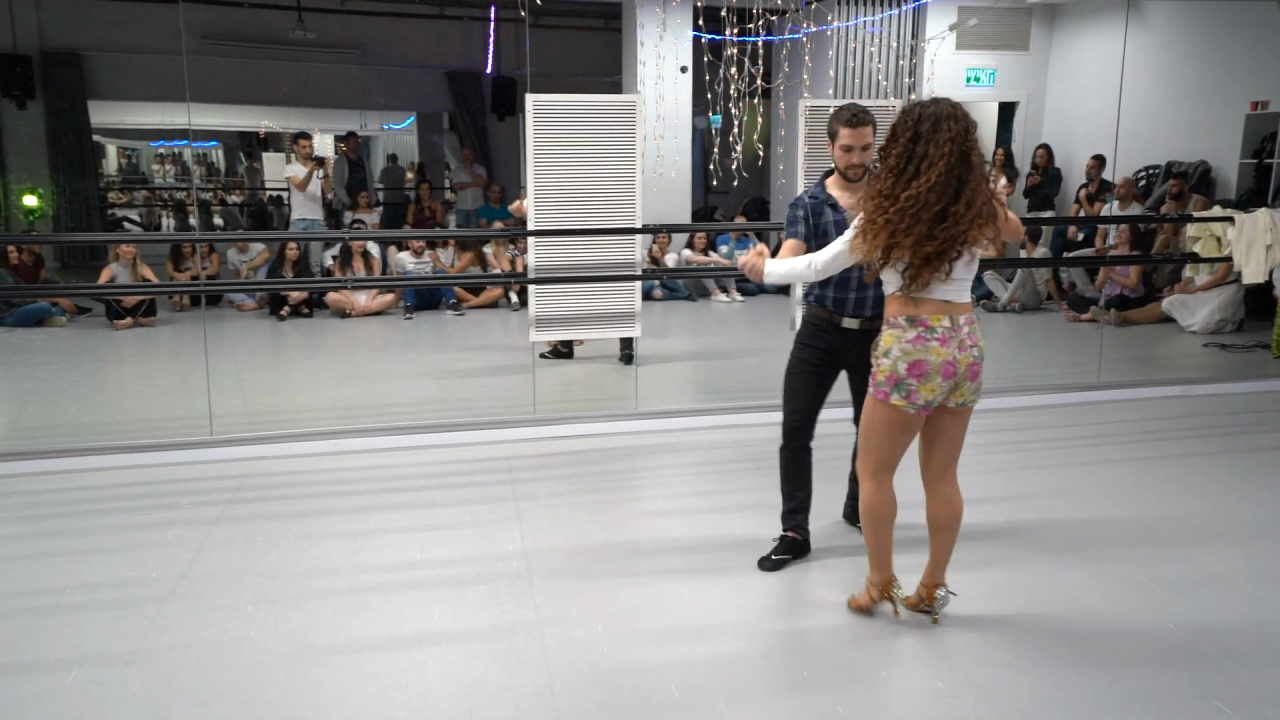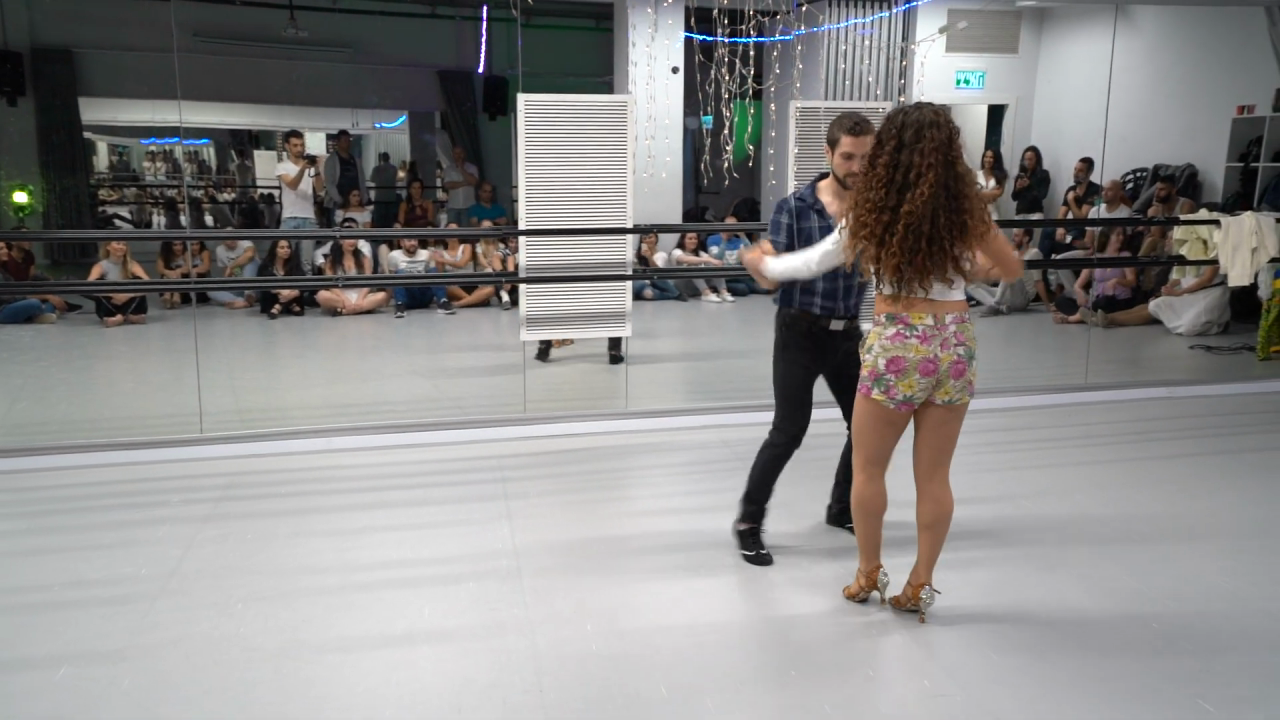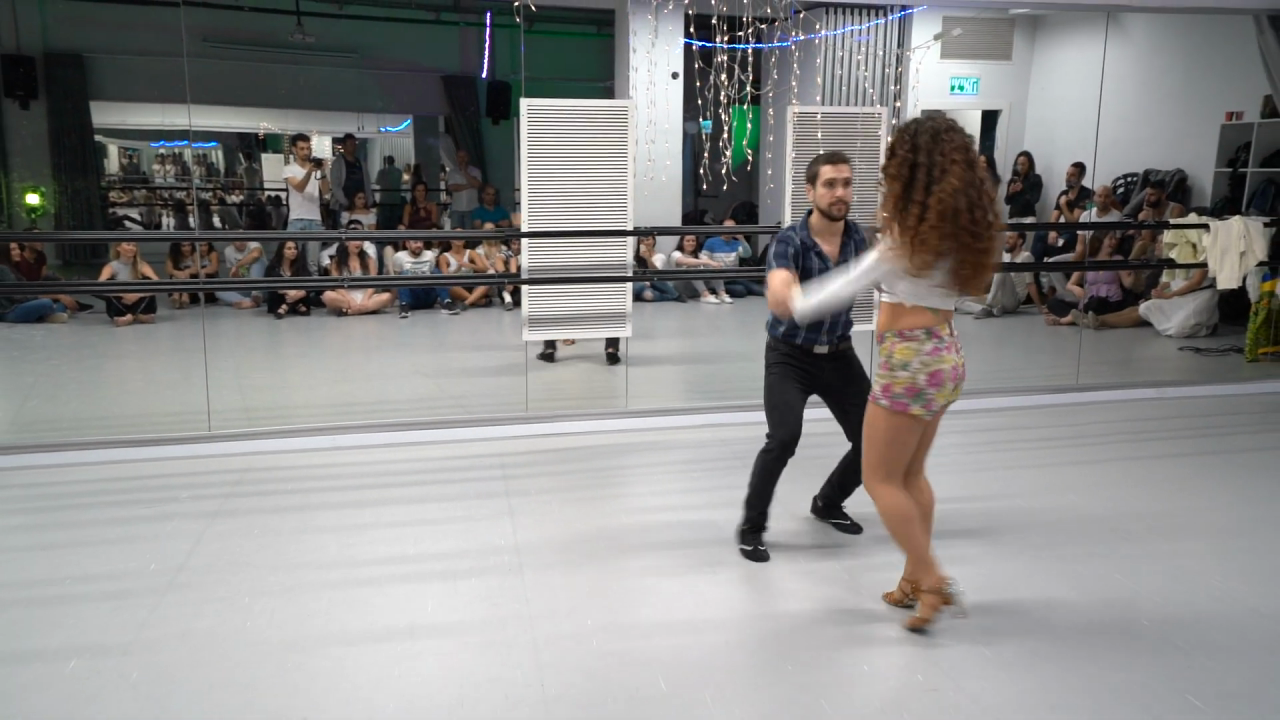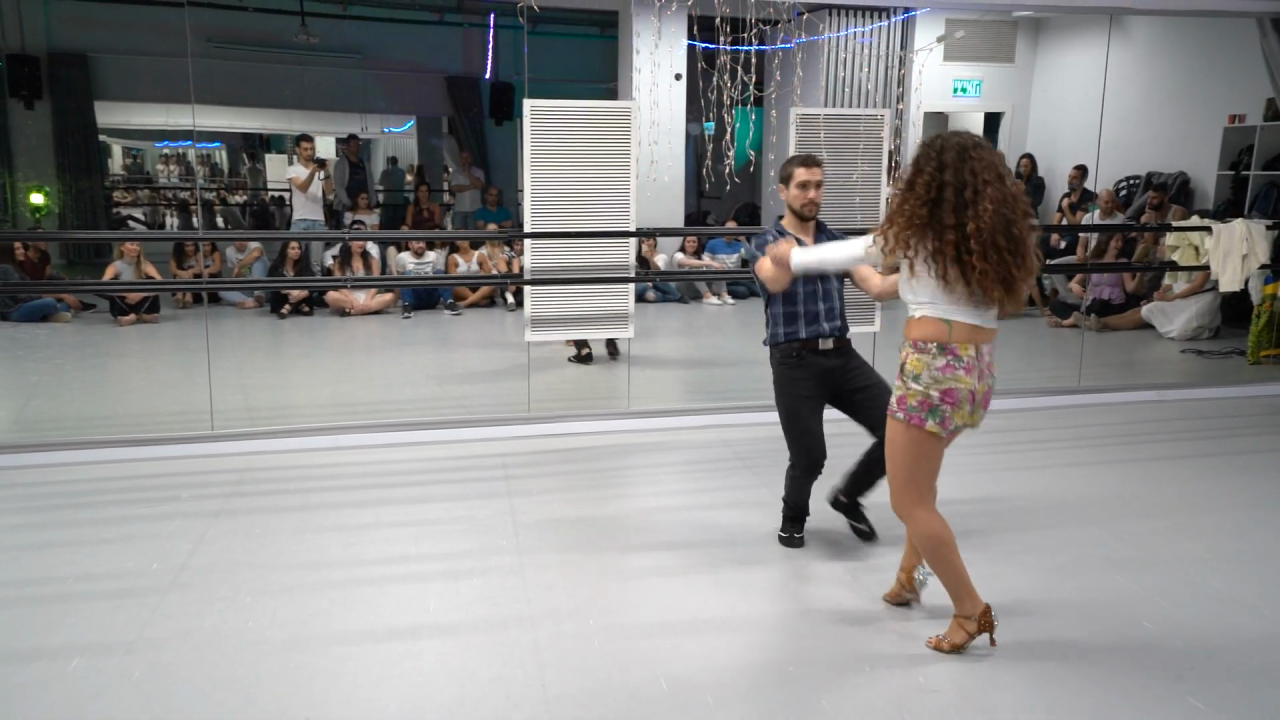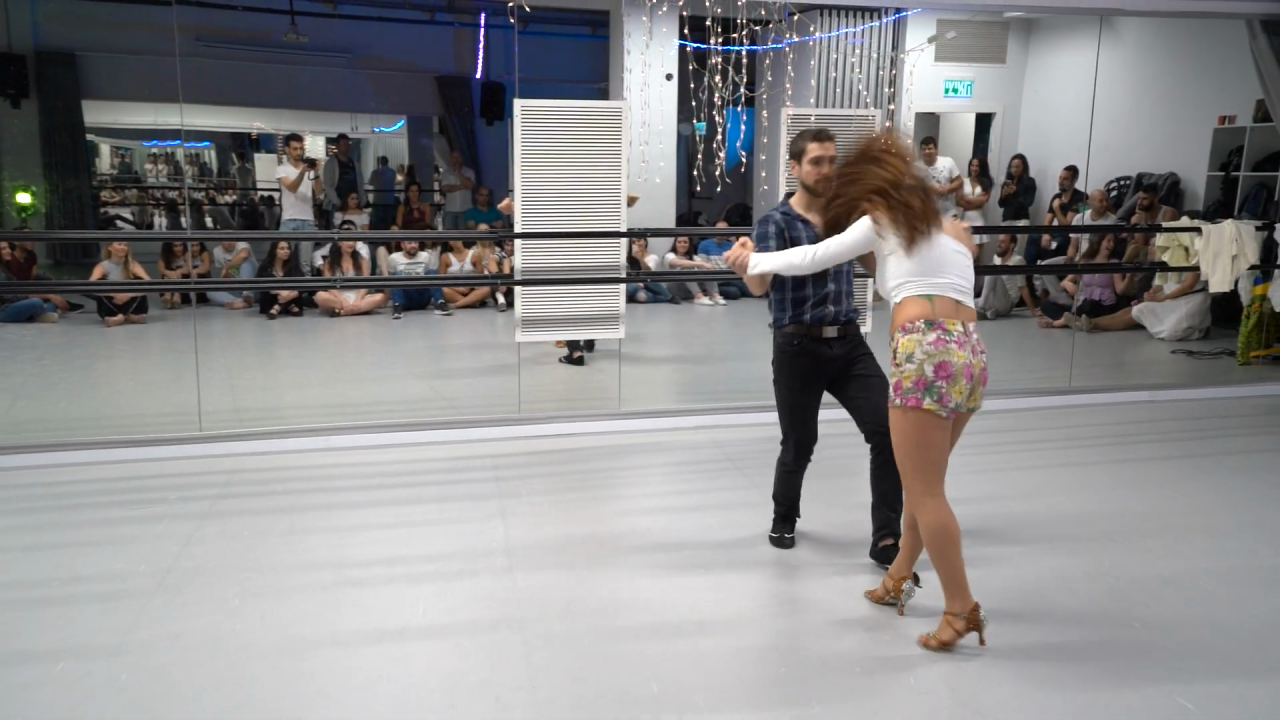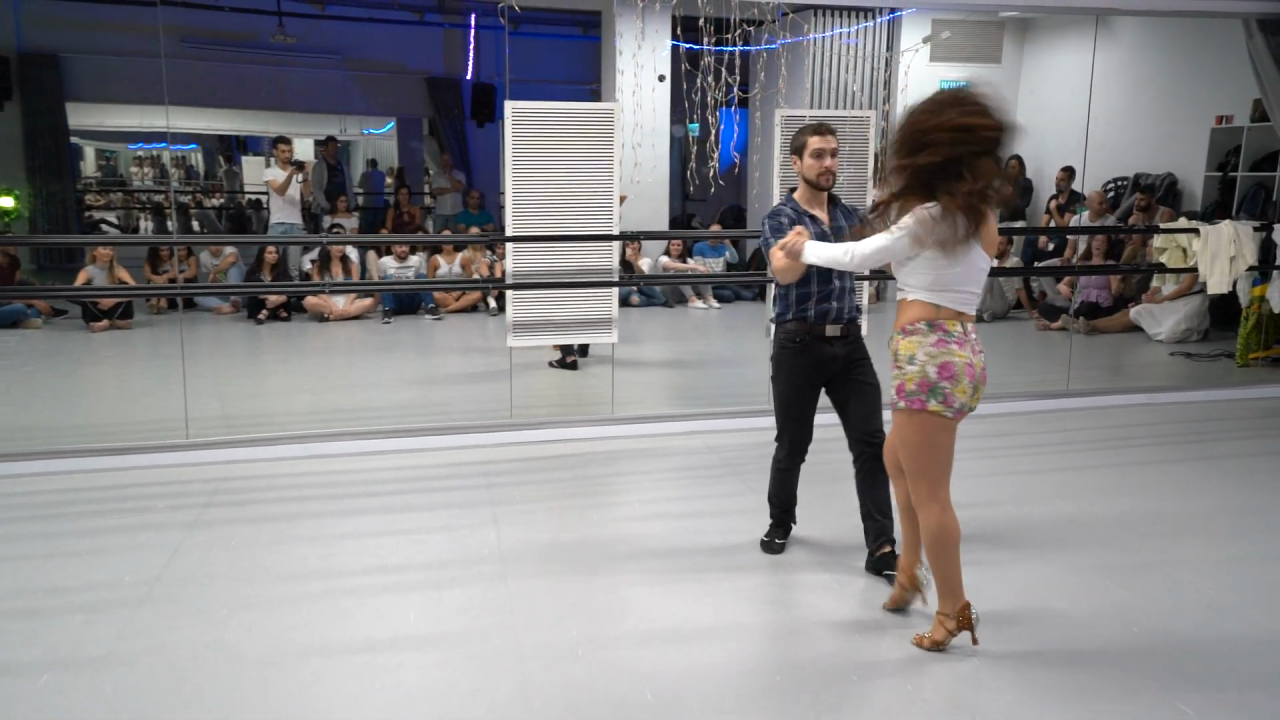
dt=0.3s
person 1, frame 1
left shoulder: (885, 213)
right shoulder: (977, 209)
left elbow: (818, 267)
right elbow: (1013, 231)
left wrist: (765, 268)
left hip: (908, 350)
right hip: (964, 348)
left knee: (873, 473)
right knee: (941, 475)
left ankle: (880, 583)
right ankle: (931, 588)
person 1, frame 2
left shoulder: (873, 212)
right shoulder: (968, 212)
left elbow: (815, 260)
right elbow: (1011, 272)
left wrist: (766, 265)
left hip: (895, 348)
right hip: (953, 346)
left knee: (867, 467)
right knee: (934, 474)
left ankle: (868, 575)
right ankle: (920, 587)
person 1, frame 3
left shoulder: (909, 224)
right shoulder: (966, 222)
left elbow: (853, 282)
left wrist: (797, 303)
left hip: (911, 358)
right hip: (942, 352)
left knee: (881, 481)
right knee: (910, 474)
left ankle: (932, 583)
right ankle: (916, 583)
person 1, frame 4
left shoulder: (910, 232)
right shoulder: (1004, 235)
left elbow: (844, 253)
left wrist: (793, 257)
left hip: (932, 374)
right hip: (978, 373)
left knee: (910, 503)
right knee: (917, 486)
left ankle: (971, 612)
right ankle: (909, 575)
person 1, frame 5
left shoulder: (883, 219)
right shoulder: (953, 229)
left elbow: (815, 259)
left wrist: (753, 260)
left hip: (924, 354)
right hip: (970, 355)
left knee: (925, 492)
right knee: (921, 481)
left ankle: (961, 608)
right ankle: (900, 577)
person 1, frame 6
left shoulder: (936, 213)
right shoulder: (980, 216)
left elbow: (862, 255)
left wrist: (804, 246)
left hip: (930, 359)
right hip: (962, 353)
left knee: (926, 492)
right knee: (900, 463)
left ankle: (953, 611)
right ankle: (909, 572)
person 2, frame 1
right shoulder: (807, 204)
right elbow: (788, 264)
left hip: (875, 330)
right hip: (821, 328)
right knee: (796, 428)
left ankle: (859, 508)
right ankle: (794, 532)
person 2, frame 2
right shoulder: (793, 207)
left hip: (847, 332)
right hip: (800, 330)
right knee: (789, 431)
left ankle: (842, 508)
right ankle: (749, 521)
person 2, frame 3
left shoulder: (860, 239)
right shoulder: (788, 242)
right elbow: (776, 301)
right wrist: (784, 296)
left hip: (838, 356)
right hip: (790, 356)
right knee: (783, 440)
left ankle: (827, 503)
right ankle: (751, 526)
person 2, frame 4
left shoulder: (835, 240)
right shoulder: (768, 240)
left elbow: (876, 288)
right elbow: (772, 280)
left hip: (842, 356)
right hip: (795, 361)
right knee: (809, 457)
left ankle: (848, 496)
right ankle: (793, 517)
person 2, frame 5
right shoulder: (773, 223)
right elbow: (758, 286)
left hip: (849, 343)
right hip: (798, 346)
left knee: (887, 433)
right knee: (799, 444)
left ankle: (886, 540)
right ankle: (784, 517)
person 2, frame 6
left shoulder: (850, 215)
right shoulder: (780, 217)
right elbow: (785, 273)
right wrist: (794, 254)
left hip: (848, 341)
right hip: (799, 343)
left knee: (870, 442)
right knee: (793, 443)
left ankle: (882, 549)
right ankle: (780, 522)
